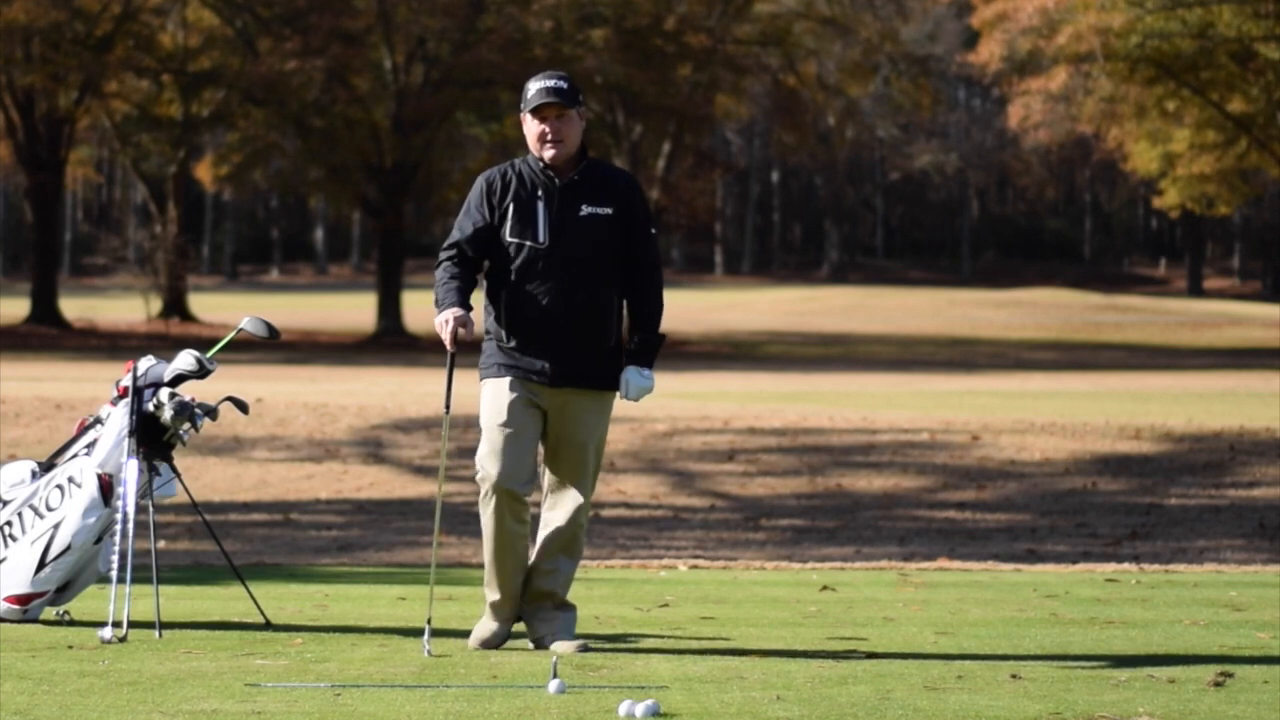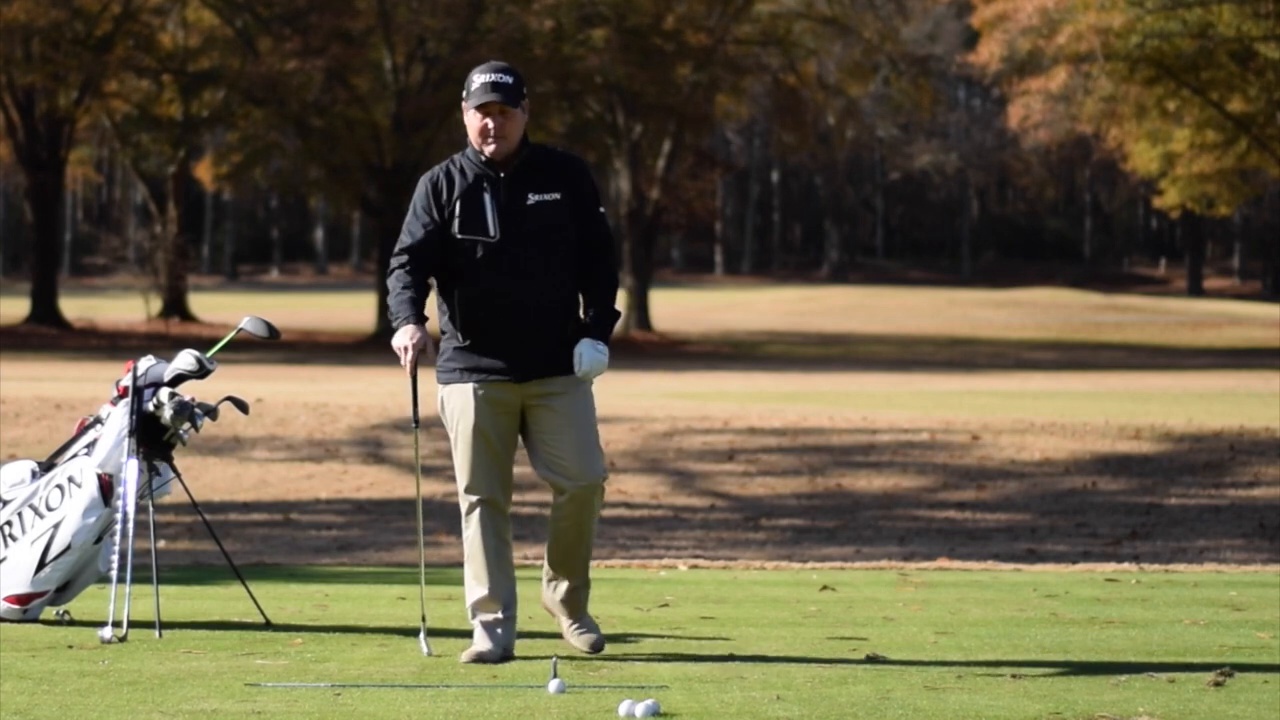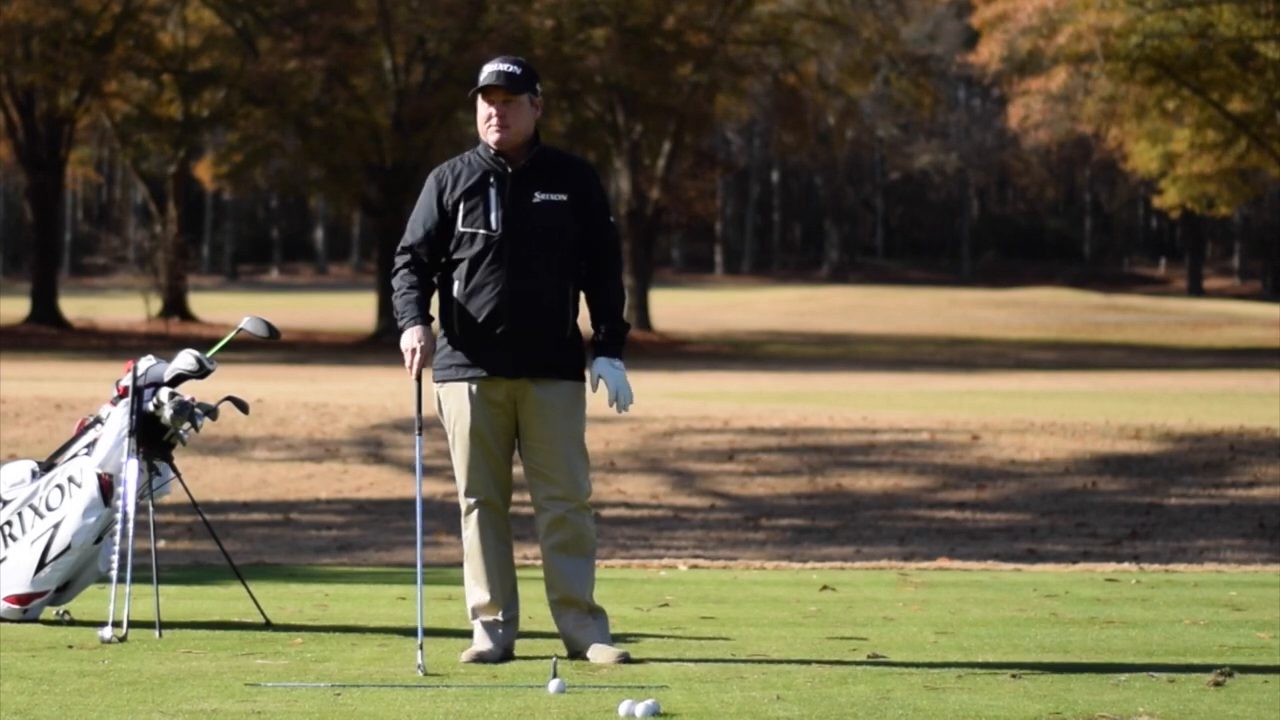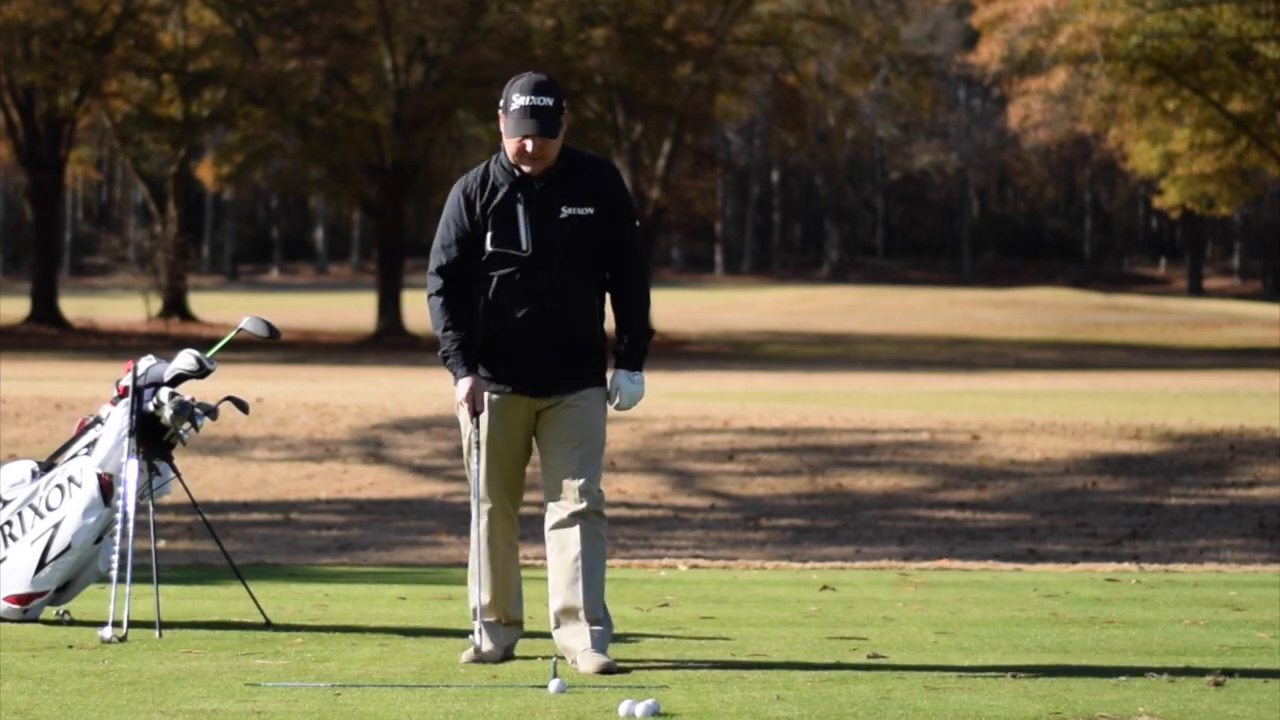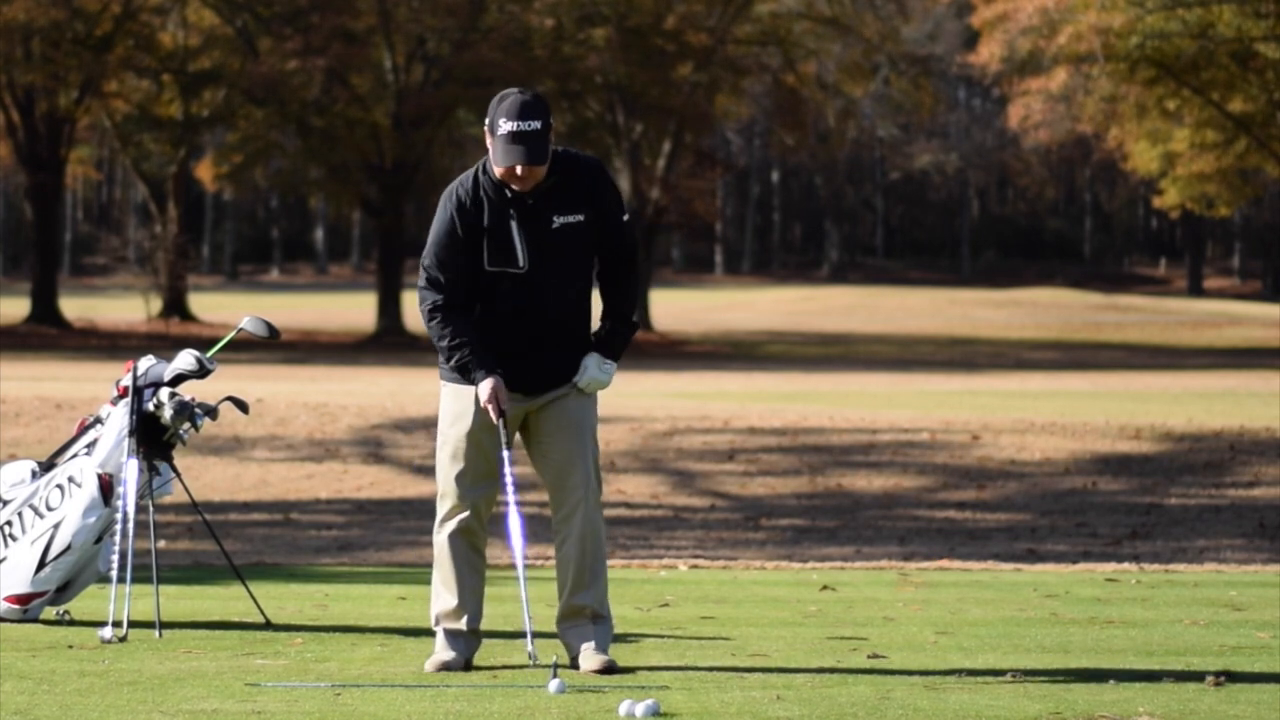
dt=1s
person 1, frame 1
left shoulder: (619, 190)
right shoulder: (497, 185)
left elbow: (643, 278)
right elbow: (458, 255)
left wrist: (641, 354)
right wrist: (452, 302)
left hip: (589, 375)
right hip: (512, 365)
left knee: (570, 498)
right knee: (502, 482)
left ankle: (548, 612)
right ankle: (503, 603)
person 1, frame 2
left shoulder: (566, 174)
right shoulder: (441, 184)
left elbow: (599, 257)
right elbow: (409, 262)
left wrist: (597, 329)
right wrist: (408, 319)
left hip: (557, 365)
right hip: (472, 369)
left knee: (582, 479)
right knee: (483, 499)
left ankle: (565, 593)
right ankle: (492, 627)
person 1, frame 3
left shoulder: (574, 178)
right shoulder: (449, 180)
left elbow: (603, 270)
right elbow: (412, 259)
left wrist: (609, 349)
right wrist: (414, 320)
left hip: (553, 369)
right hip: (468, 368)
left knee: (565, 498)
right knee: (481, 501)
left ankle: (582, 627)
right ankle: (492, 627)
person 1, frame 4
left shoulder: (600, 182)
right shoulder: (474, 190)
left elbow: (629, 274)
right elbow: (444, 283)
left wrist: (631, 359)
right wrist: (462, 367)
left hip: (576, 380)
right hip: (494, 378)
left knee: (576, 502)
right knee: (494, 506)
left ankle: (582, 633)
right ankle: (497, 628)
person 1, frame 5
left shoulder: (589, 181)
right shoulder: (463, 198)
left elbow: (621, 264)
right elbow: (438, 298)
left wrist: (609, 346)
right wrist: (480, 372)
left hip: (564, 377)
right hip: (476, 375)
left knee: (579, 495)
right knee: (462, 504)
left ankle: (587, 634)
right ankle: (456, 635)
